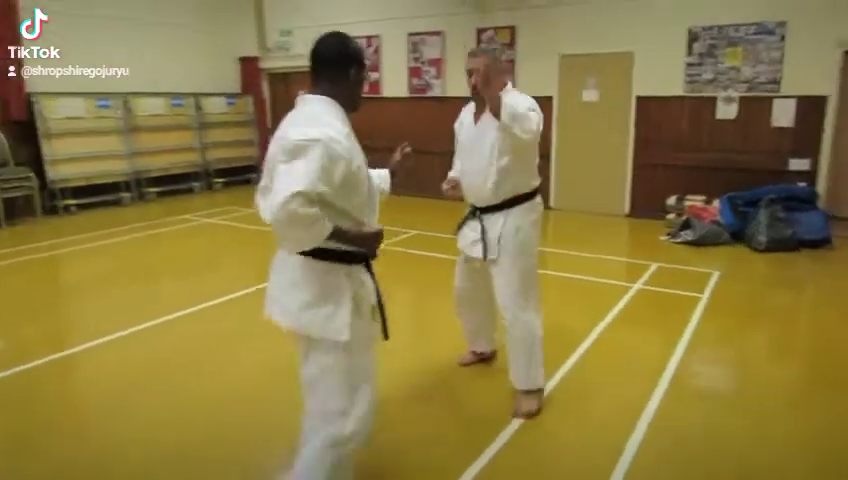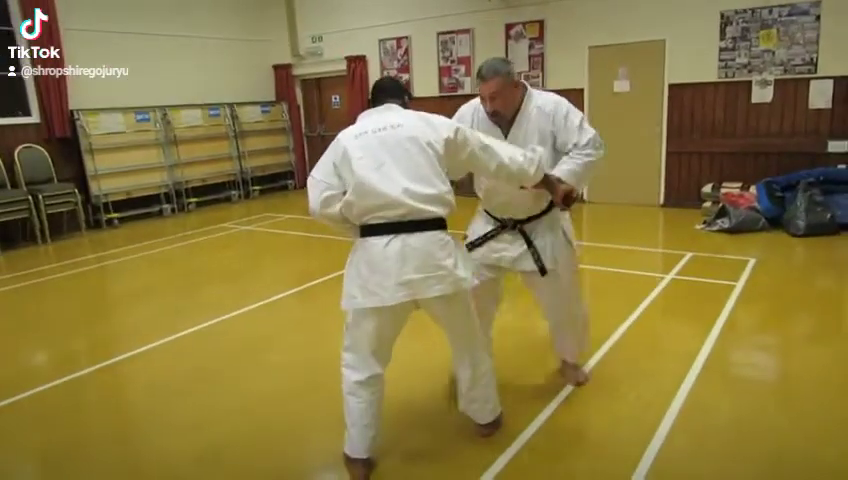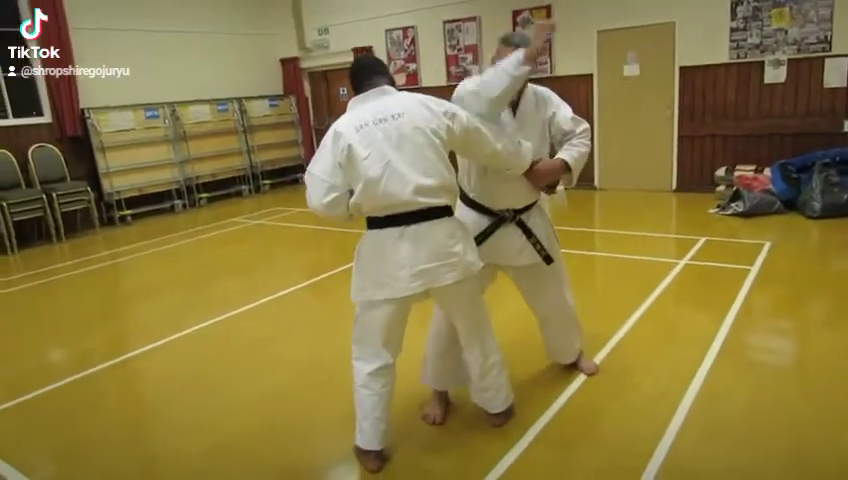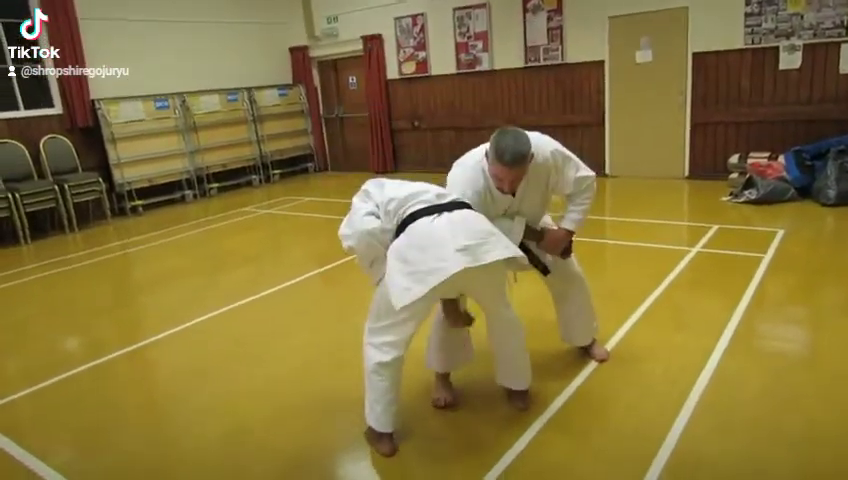
dt=1s
person 1, frame 1
left shoulder: (310, 121)
right shoulder: (324, 132)
right elbow: (287, 210)
left wrist: (386, 173)
right wrist: (350, 238)
left hip: (315, 278)
right hip: (329, 283)
left knee: (328, 386)
right knee: (343, 406)
person 1, frame 2
left shoulder: (346, 138)
right shoulder: (434, 125)
left elbow: (321, 202)
right elbow: (500, 158)
right wrist: (550, 182)
left hip: (376, 257)
right hip: (432, 249)
left knee: (362, 360)
right knee: (467, 340)
right ankle: (485, 415)
person 1, frame 3
left shoulder: (343, 128)
right shoulder: (430, 107)
left elbow: (323, 200)
right elbow: (490, 143)
right wrist: (530, 167)
left hip: (386, 249)
right hip: (441, 236)
left knee: (373, 352)
right knee: (474, 329)
left ankle: (371, 446)
right ankle: (497, 406)
person 1, frame 4
left shoulder: (368, 194)
right shoulder: (419, 191)
left elbow: (361, 234)
left wrist: (384, 274)
right wrist: (450, 306)
left hip: (422, 245)
right hip: (474, 230)
left knee: (382, 339)
right knee: (500, 311)
left ankle: (381, 431)
right ankle: (517, 388)
person 2, frame 1
left shoulder: (519, 105)
right shoulder: (467, 114)
left elbow: (524, 134)
left wrist: (493, 97)
right wrist: (454, 178)
left hip: (513, 218)
right hip: (477, 217)
left knee: (515, 302)
right knee: (469, 289)
left ankle: (529, 386)
right ankle: (483, 347)
person 2, frame 2
left shoulder: (552, 108)
right shoulder: (470, 114)
left elbow: (590, 146)
left wrist: (557, 181)
left hip: (543, 225)
right hip: (491, 224)
left knee: (562, 300)
right knee: (471, 293)
left ankle: (569, 359)
person 2, frame 3
left shoulder: (544, 100)
right shoulder: (475, 97)
left elbow: (580, 134)
right elbow: (481, 94)
left wrist: (562, 165)
right wrist: (527, 51)
left hip: (527, 221)
right hip: (475, 221)
left knee: (553, 296)
right knee: (455, 307)
left ankle: (571, 353)
right ankle: (440, 390)
person 2, frame 4
left shoulder: (547, 152)
right shoulder: (466, 178)
left elbow: (584, 184)
left wrist: (565, 230)
left hip: (529, 226)
left knee: (568, 275)
left ankle: (585, 339)
right ankle: (442, 376)
